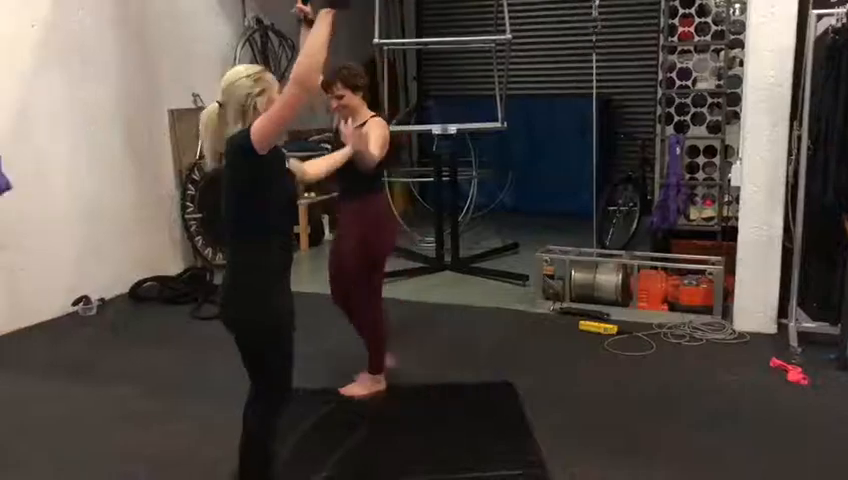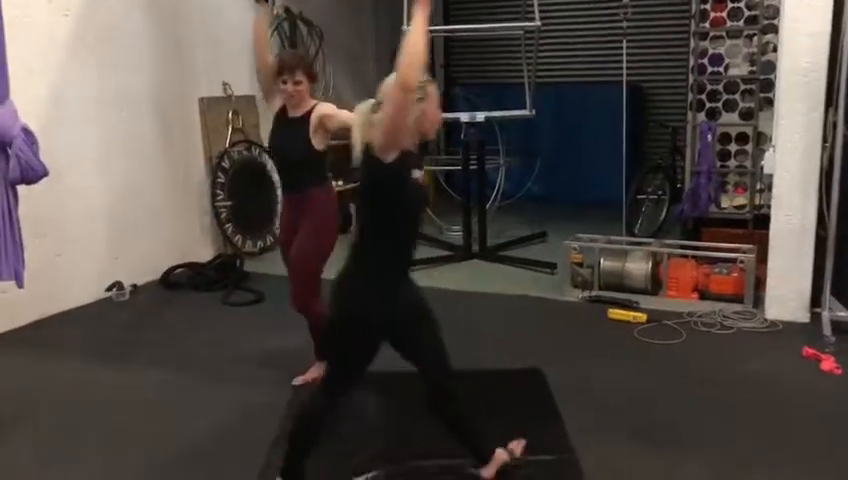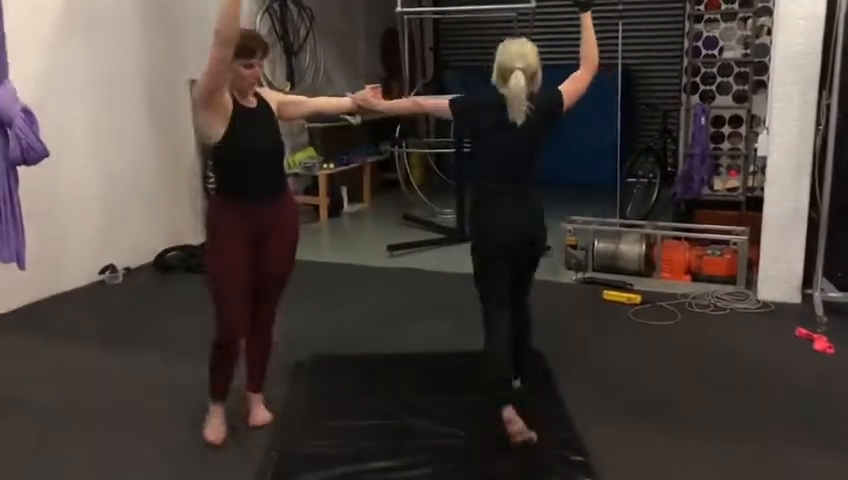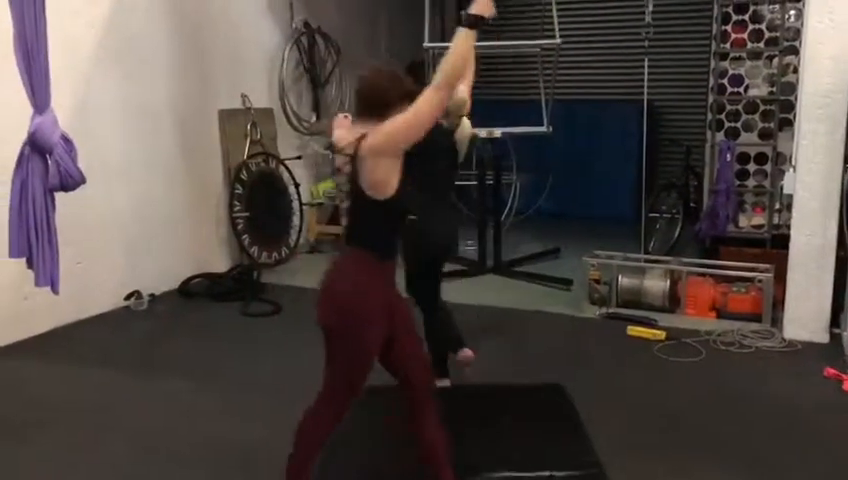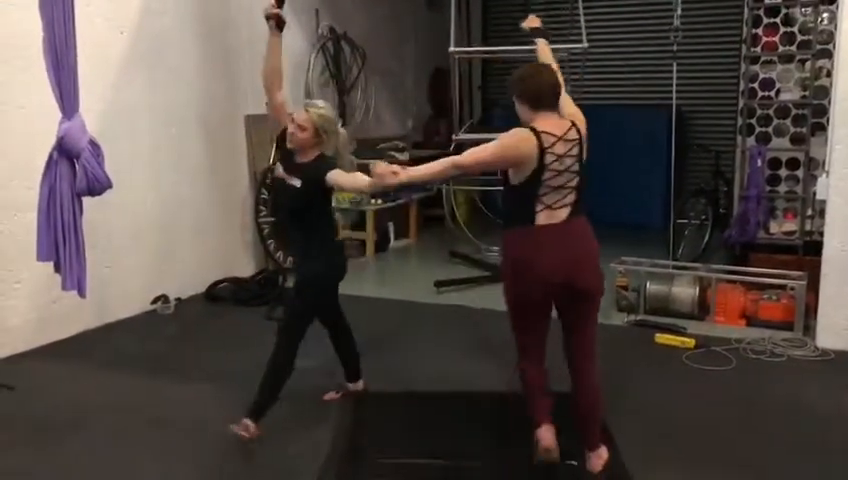
dt=1s
person 1, frame 1
left shoulder: (261, 155)
right shoulder: (248, 148)
left elbow: (300, 173)
right elbow: (304, 84)
left wrist: (346, 154)
left hip: (270, 289)
right hip: (253, 295)
left knee: (269, 393)
right knee: (270, 396)
person 1, frame 2
left shoulder: (403, 155)
right shoulder: (385, 159)
right elbow: (401, 88)
left hip: (396, 289)
right hip: (363, 295)
left knee: (438, 375)
right knee: (336, 389)
person 1, frame 3
left shoulder: (478, 107)
right shoulder: (544, 108)
left elbow: (421, 105)
right elbow: (588, 68)
left wrist: (379, 105)
left hip: (489, 223)
right hip: (530, 223)
left knee: (497, 311)
right knee: (519, 300)
left ankle: (508, 403)
right ankle: (513, 376)
person 1, frame 4
left shoulder: (427, 137)
right shoulder: (456, 131)
right elbow: (465, 84)
left hip: (427, 232)
right hip: (444, 231)
left knee: (426, 299)
right knee: (430, 297)
left ankle: (440, 374)
right ankle: (459, 346)
person 1, frame 5
left shoulder: (323, 169)
right shoulder: (286, 150)
left elbow: (353, 181)
right elbow: (272, 86)
left wrist: (380, 182)
left hip: (323, 259)
right hip: (306, 256)
left knee: (287, 335)
right knee: (329, 316)
left ankle: (253, 418)
right ankle: (354, 380)
person 2, frame 1
left shoulder: (375, 126)
right shoulder: (343, 123)
left elbow: (371, 159)
left wrist: (360, 148)
left hip: (371, 217)
right hip: (348, 215)
left knee: (366, 297)
right knee: (343, 294)
left ankle: (375, 376)
right ankle: (380, 354)
person 2, frame 2
left shoulder: (320, 115)
right shoulder: (277, 107)
left elbow: (351, 121)
right elbow: (262, 53)
left hip: (319, 208)
right hip: (291, 207)
left knee: (304, 295)
right knee: (303, 292)
right ankle: (324, 359)
person 2, frame 3
left shoulder: (270, 101)
right shoulder: (211, 102)
left elbow: (316, 104)
right elbow: (225, 42)
left wrist: (357, 102)
left hip: (279, 217)
right hip: (231, 221)
left knee: (263, 316)
right knee: (230, 323)
left ankle: (255, 394)
right ankle: (216, 405)
person 2, frame 4
left shoulder: (356, 140)
right shoulder: (381, 146)
right elbow: (442, 90)
left wrist: (342, 127)
left hip: (374, 284)
right hip: (357, 290)
left knee: (422, 390)
right knee: (336, 399)
person 2, frame 5
left shoulder: (519, 141)
right shoulder: (575, 125)
left elbow: (461, 163)
right elbow: (555, 80)
left wrist: (405, 176)
right wrist: (540, 36)
left hip: (530, 254)
right hip: (580, 249)
left knee: (532, 349)
right knee: (582, 356)
left ankle: (545, 429)
right ankle: (593, 449)
